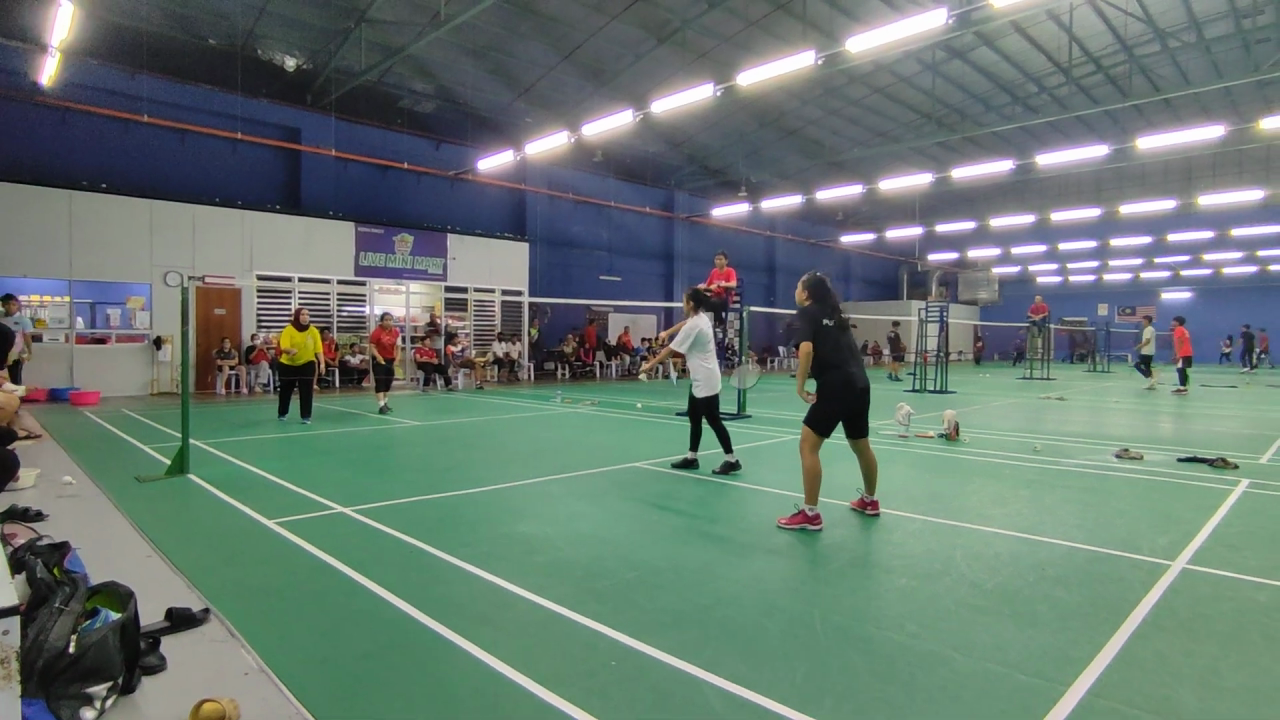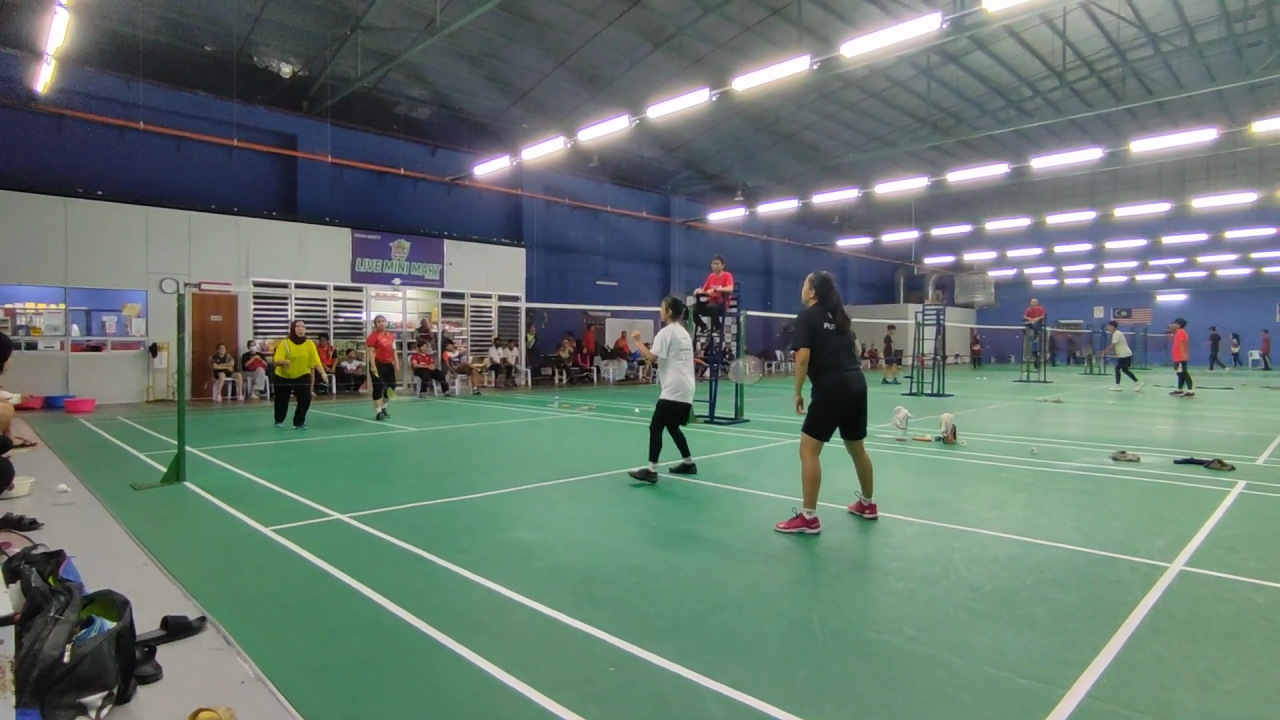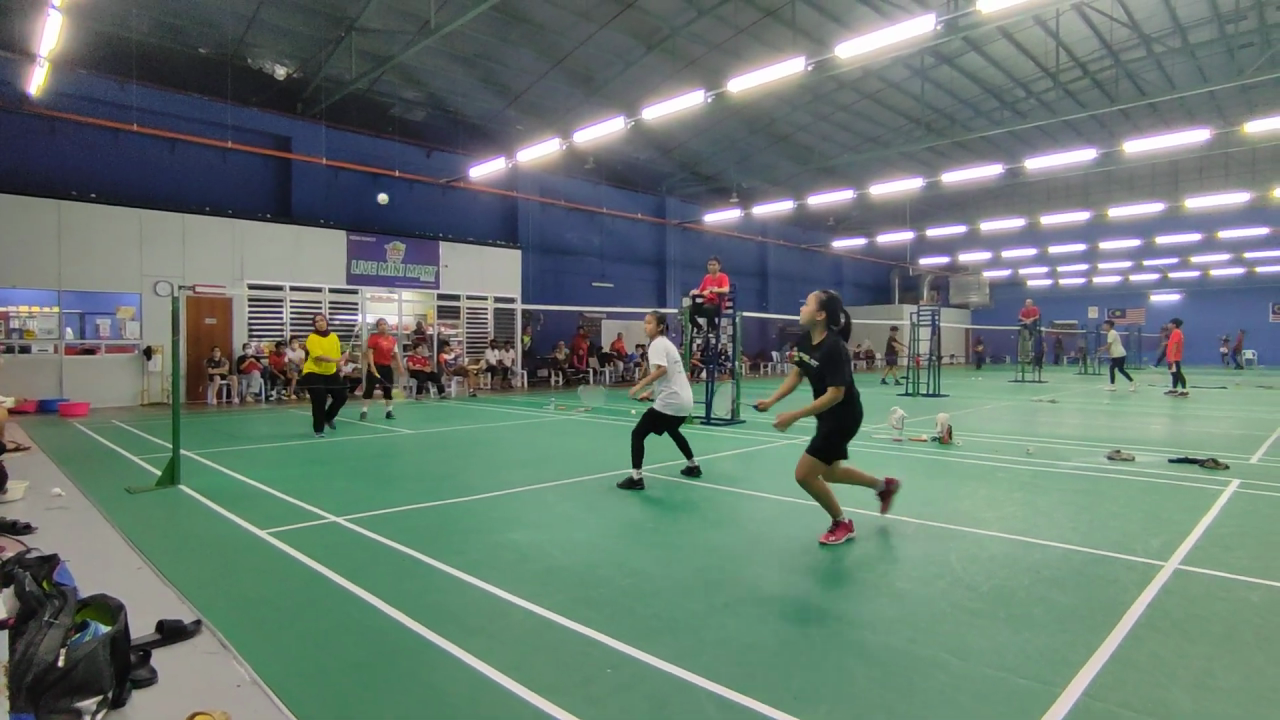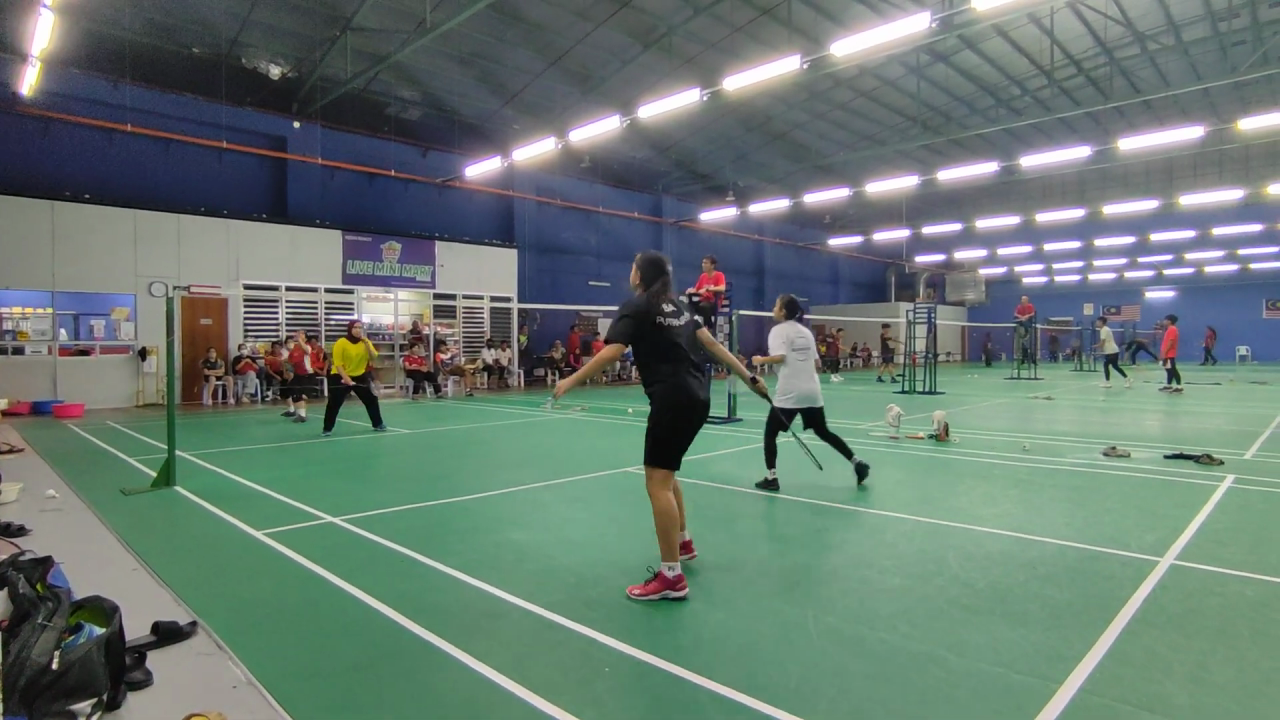
dt=1s
person 1, frame 1
left shoulder: (806, 313)
right shoulder: (833, 315)
left elbow: (806, 350)
left wrist: (800, 386)
right wrist: (815, 371)
left hip: (835, 387)
right hip: (860, 385)
left knee: (808, 446)
right knee: (861, 446)
left ankle: (810, 514)
right ankle: (870, 500)
person 1, frame 2
left shoulder: (808, 316)
right shoulder: (839, 316)
left elbow: (803, 357)
left wrist: (797, 393)
left hip: (831, 391)
right hip: (857, 386)
left knee: (809, 451)
right knee: (856, 448)
left ankle: (808, 517)
right ankle: (868, 504)
person 1, frame 3
left shoulder: (834, 349)
right shoulder: (806, 340)
left elbow: (835, 395)
right elbow: (795, 376)
left wrist: (793, 416)
right wrist: (771, 400)
left hip: (843, 417)
right hip: (838, 414)
left knee: (803, 474)
right knee: (829, 472)
left ankle: (841, 523)
right ankle: (884, 485)
person 1, frame 4
left shoulder: (634, 308)
right shoulder: (678, 306)
left elbow: (610, 354)
right elbow: (712, 345)
left wrist: (572, 381)
right wrist: (748, 378)
left hip: (672, 400)
right hip: (695, 396)
left knee: (658, 483)
right knee: (657, 469)
left ankle: (671, 576)
right ankle: (683, 541)
person 2, frame 1
left shoulder: (693, 326)
right shoulder: (701, 318)
left elbow: (670, 350)
left wrist: (650, 365)
right wrist: (667, 332)
left hip: (706, 381)
right hip: (700, 380)
left knee: (713, 420)
right knee: (694, 418)
left ankle: (731, 460)
right ankle: (692, 457)
person 2, frame 2
left shoulder: (667, 332)
right shoulder: (683, 332)
left elbow: (651, 357)
left wrist: (637, 341)
left hip: (674, 389)
right hip: (686, 388)
left knee: (656, 426)
right knee: (672, 426)
left ankle: (651, 469)
right ankle: (688, 463)
person 2, frame 3
left shoulder: (657, 344)
right shoulder: (666, 344)
left elbow: (662, 369)
left wrist: (640, 386)
right wrist: (651, 392)
left hip: (671, 401)
right hip: (685, 400)
left knee: (638, 434)
right knee: (672, 430)
left ankle: (636, 477)
right ankle: (693, 465)
person 2, frame 4
left shoulder: (778, 331)
right shoulder: (806, 332)
left elbow: (780, 357)
right elbow: (816, 363)
left wrist: (761, 360)
left hip: (789, 394)
right hip: (812, 393)
left knee: (770, 434)
right knee: (823, 432)
left ankle: (771, 479)
right ankle: (856, 463)
